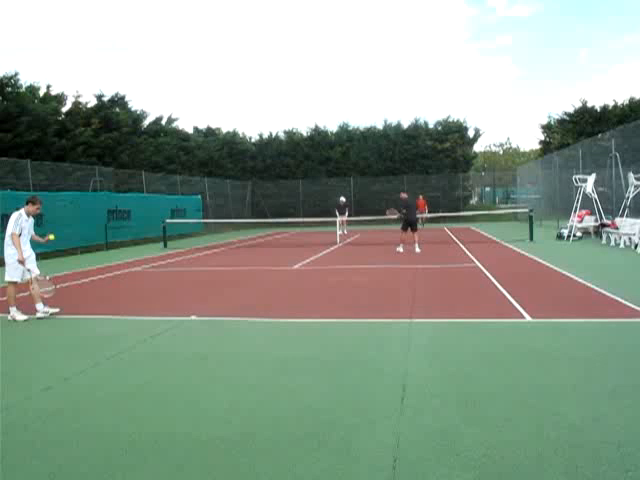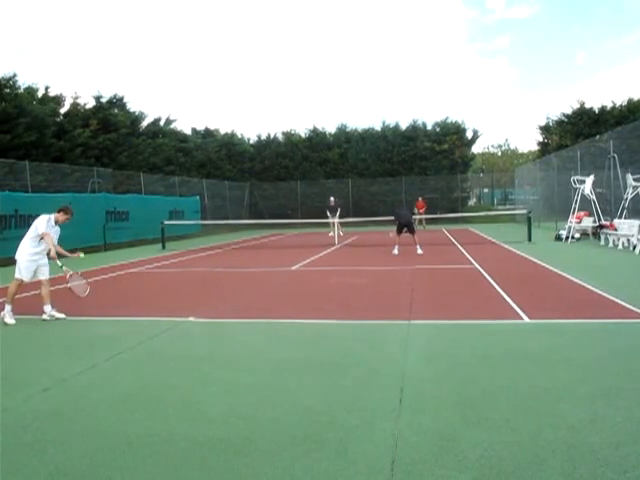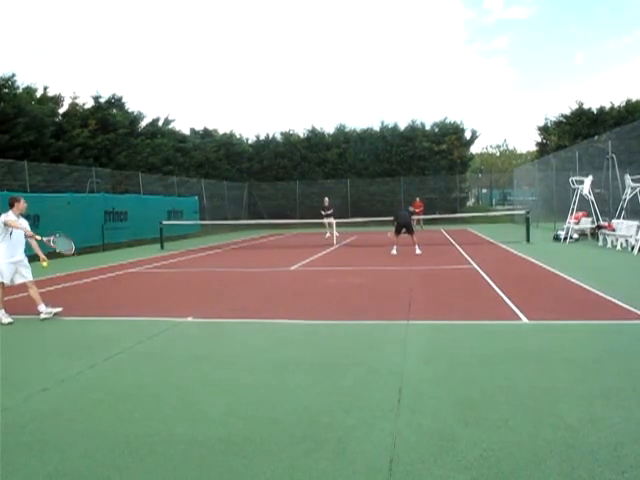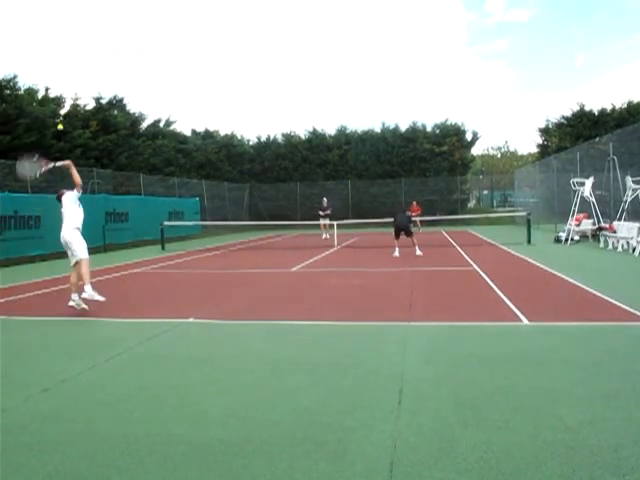
dt=1s
person 1, frame 1
left shoulder: (31, 220)
right shoulder: (17, 216)
right elbow: (14, 236)
left wrist: (43, 239)
right wrist: (20, 254)
left hip: (28, 255)
right hip: (14, 256)
left knee: (34, 279)
right knee: (13, 282)
left ankle: (41, 309)
right ankle: (13, 312)
person 1, frame 2
left shoulder: (57, 228)
right shoulder: (44, 219)
left elbow: (54, 244)
right elbow: (46, 235)
left wrist: (70, 255)
right wrist: (52, 250)
left hip: (41, 257)
right hip: (27, 255)
left knee: (45, 282)
right knee: (18, 281)
left ankle: (48, 311)
right ankle: (7, 311)
person 1, frame 3
left shoulder: (24, 221)
left elbow: (31, 239)
left wrist: (40, 254)
right wrist: (22, 228)
left hip: (20, 259)
left knee: (30, 283)
left ankle: (43, 310)
person 1, frame 4
left shoulder: (67, 206)
right shoulder: (70, 197)
right elbow: (79, 183)
right wrist: (70, 165)
left hip: (70, 232)
right hip: (71, 232)
left knee: (76, 267)
right knee: (84, 260)
left ankle: (74, 298)
right ankle: (88, 291)
